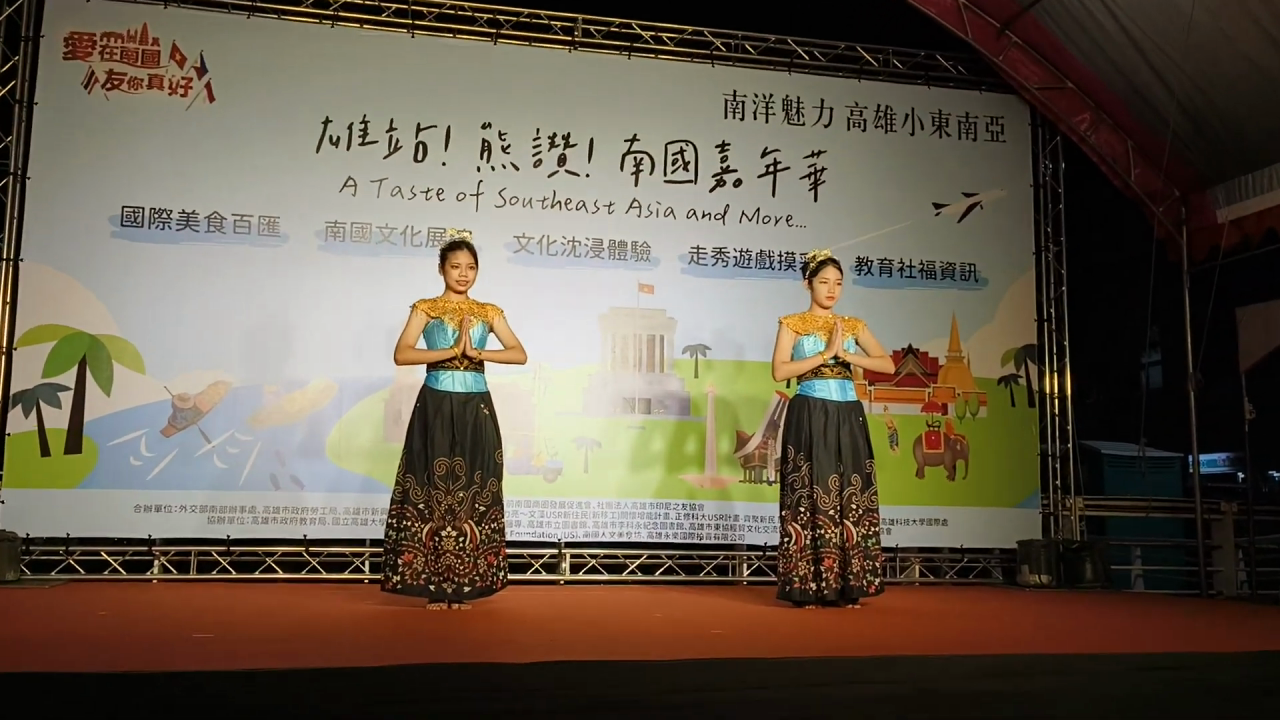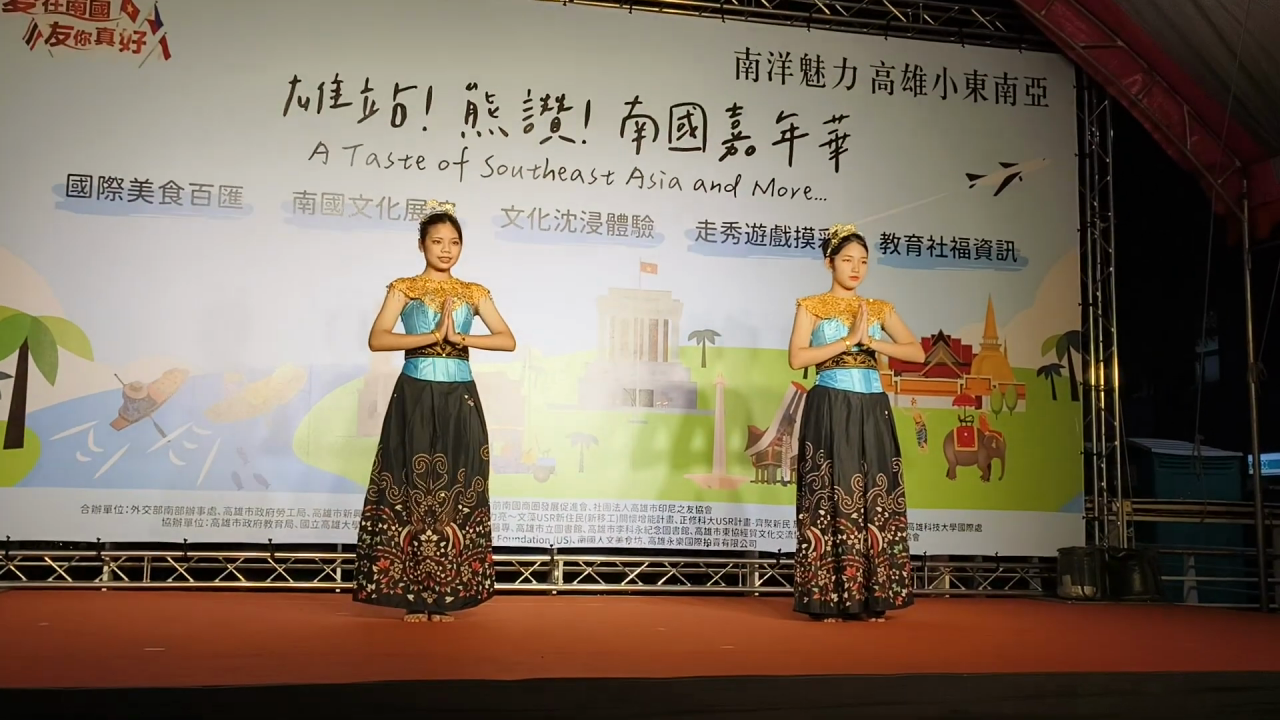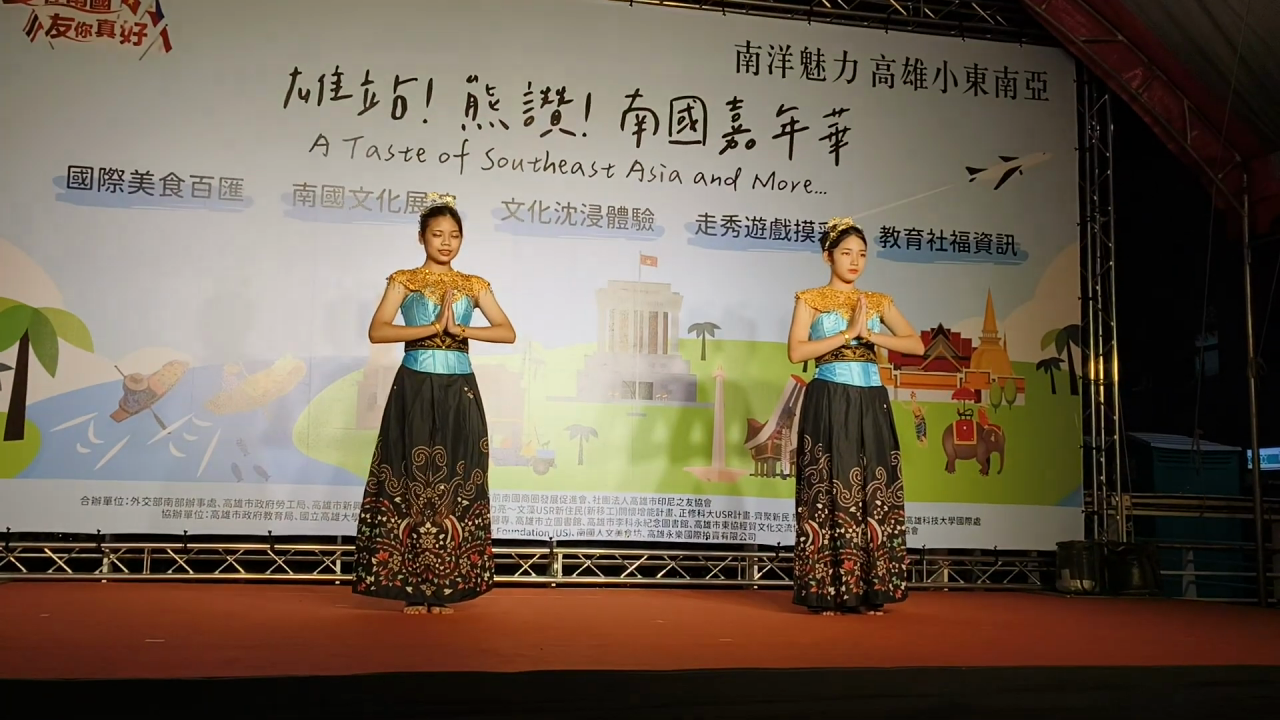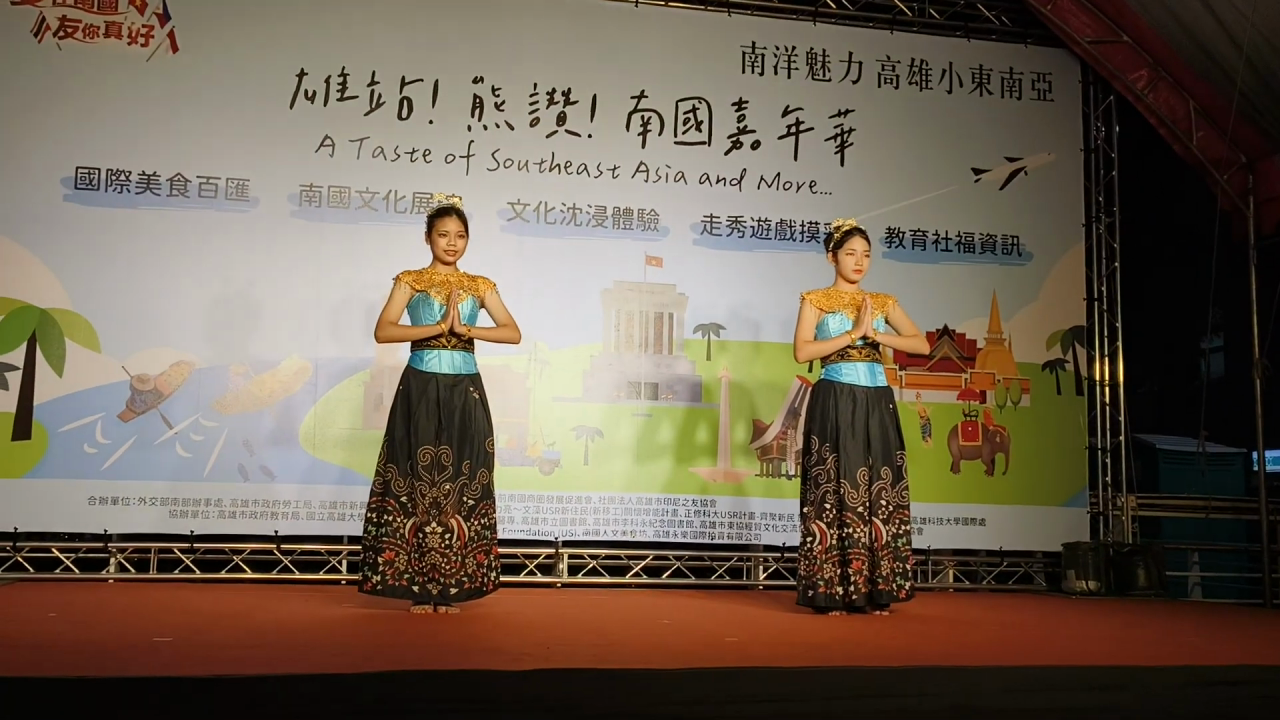
dt=0.4s
person 1, frame 1
left shoulder: (489, 312)
right shoulder: (425, 308)
left elbow: (519, 354)
right elbow: (401, 354)
left wrist: (477, 352)
right wrist: (451, 350)
left hip: (475, 408)
right hip: (435, 406)
left knee: (472, 492)
right knee: (434, 489)
left ankle: (462, 588)
right ankle: (435, 587)
person 1, frame 2
left shoulder: (473, 293)
right shoulder: (403, 288)
left elbow: (508, 340)
right elbow: (377, 339)
left wrist: (460, 337)
right wrist: (432, 335)
left hip: (459, 399)
right hip: (415, 397)
left knee: (456, 491)
right knee: (411, 488)
left ankle: (444, 597)
right ankle: (414, 596)
person 1, frame 3
left shoulder: (473, 285)
right shoulder: (404, 281)
left elbow: (508, 332)
right elbow: (377, 331)
left wrist: (460, 329)
right wrist: (433, 327)
left hip: (458, 391)
right hip: (415, 389)
left knee: (454, 484)
right knee: (411, 482)
left ankle: (443, 589)
right ankle: (413, 589)
person 1, frame 4
left shoulder: (479, 286)
right shoulder: (410, 281)
left elbow: (513, 333)
right elbow: (382, 331)
left wrist: (465, 328)
right wrist: (438, 326)
left hip: (464, 391)
right hip: (420, 389)
left knee: (459, 485)
right knee: (417, 482)
left ankle: (449, 589)
right ankle: (419, 588)
person 2, frame 1
left shoulder: (854, 326)
right shoulder: (792, 324)
left elbow: (888, 365)
right elbow: (779, 371)
left wrist: (845, 355)
right wrist: (825, 353)
left hip: (848, 416)
right hip: (809, 416)
left knee: (850, 497)
right knee: (811, 496)
left ankle: (847, 587)
right ankle: (809, 588)
person 2, frame 2
left shoulder: (880, 309)
right shoulder: (811, 306)
left elbow: (917, 353)
right elbow: (797, 358)
left wrist: (870, 341)
right wrist: (849, 339)
left hip: (872, 410)
right hip: (830, 409)
left knee: (875, 497)
right knee: (832, 496)
left ankle: (871, 598)
right ankle: (829, 599)
person 2, frame 3
left shoulder: (879, 302)
right shoulder: (810, 299)
left elbow: (917, 346)
right elbow: (796, 352)
left wrist: (869, 335)
right wrist: (848, 333)
left hip: (871, 403)
right hip: (829, 402)
left knee: (874, 491)
right knee: (831, 490)
left ankle: (869, 592)
right ankle: (827, 592)
person 2, frame 4
left shoulder: (883, 302)
right shoulder: (815, 300)
left elbow: (922, 345)
right elbow: (802, 351)
left wrist: (875, 334)
right wrist: (853, 333)
left hip: (877, 403)
right hip: (835, 403)
left knee: (879, 491)
right knee: (836, 490)
left ankle: (874, 591)
right ankle: (833, 591)
